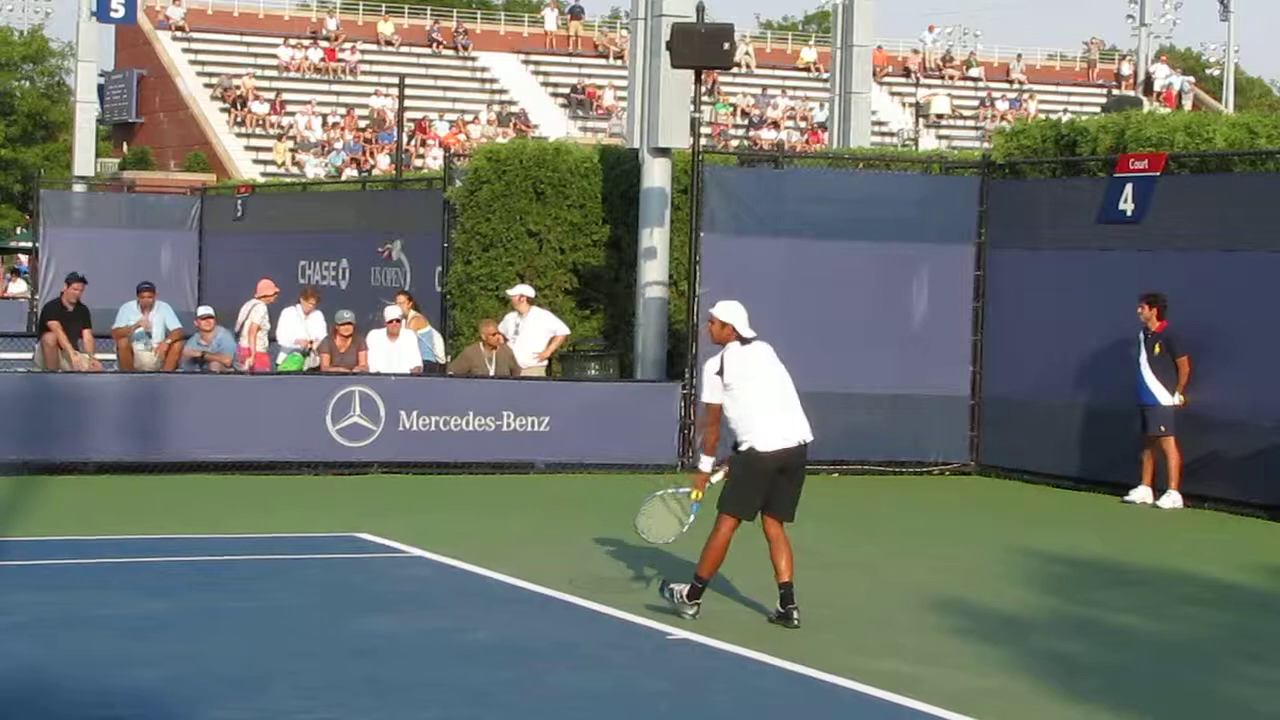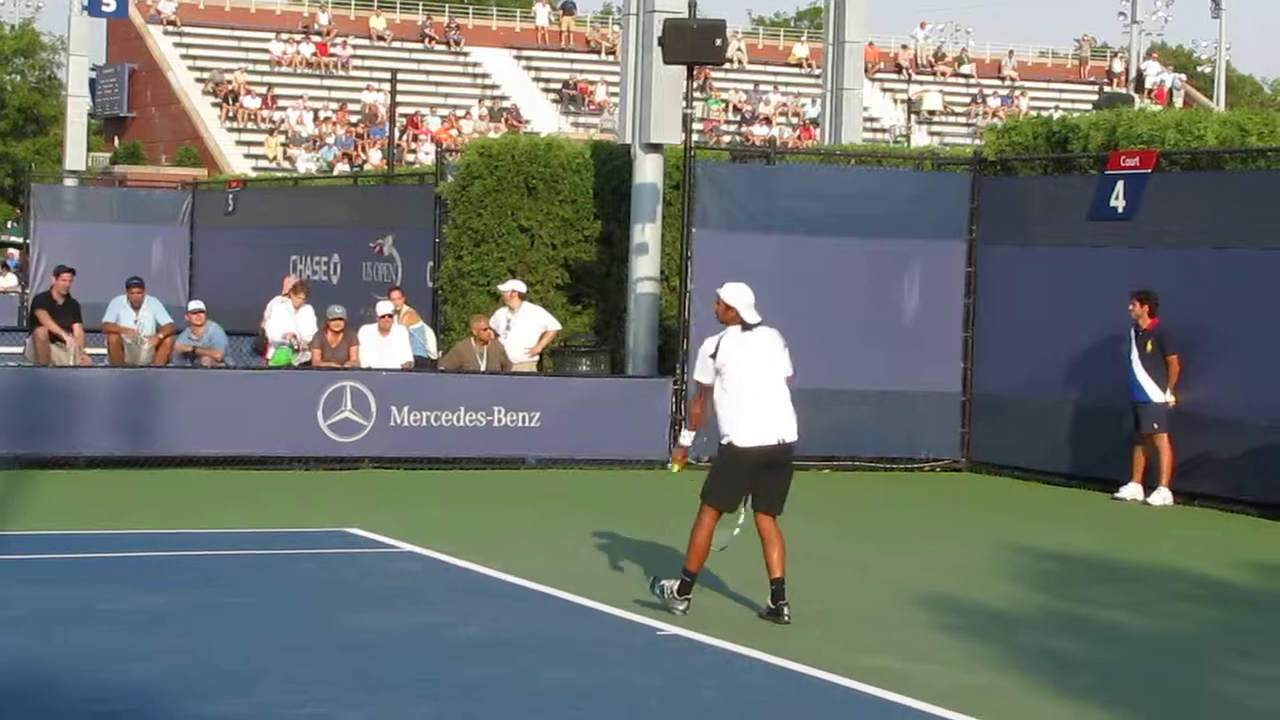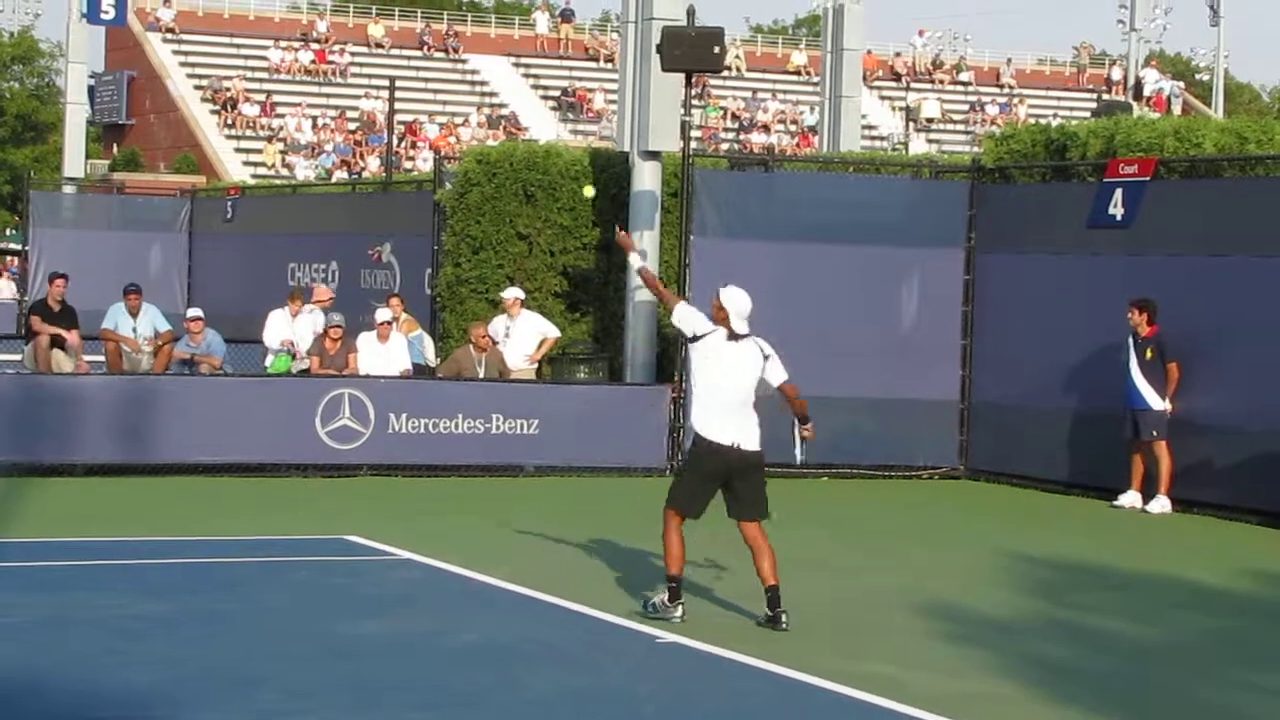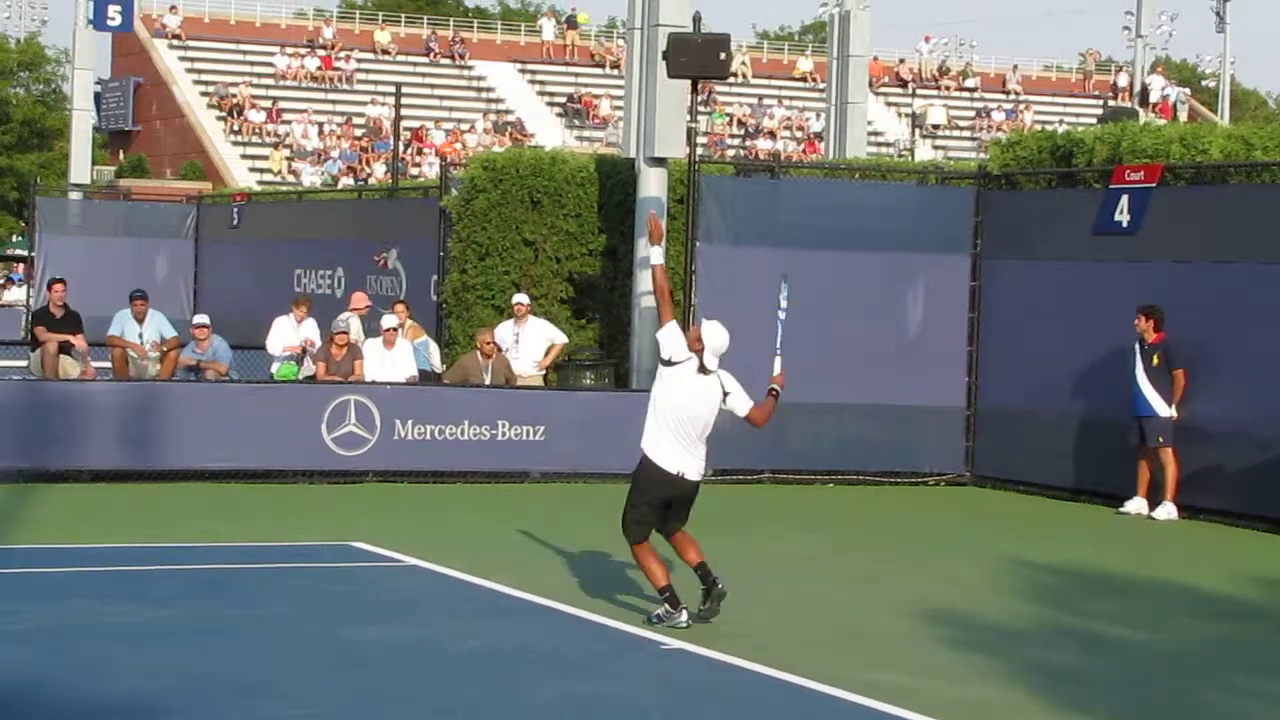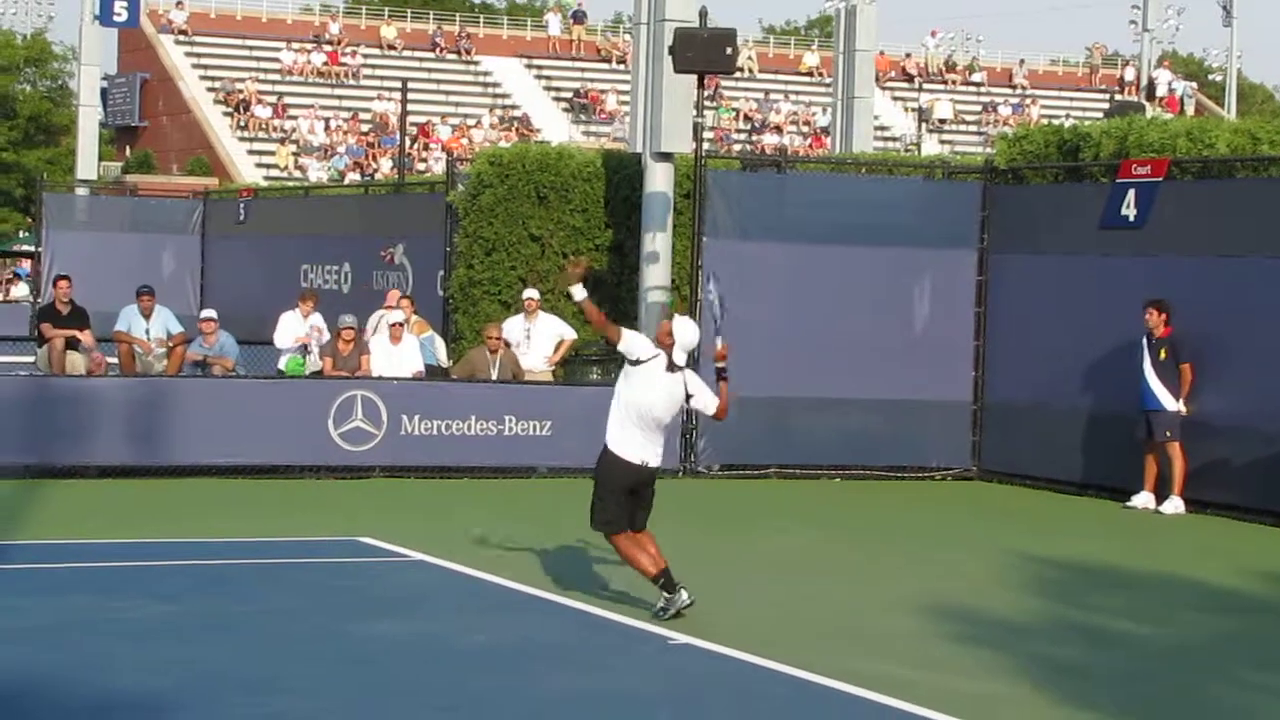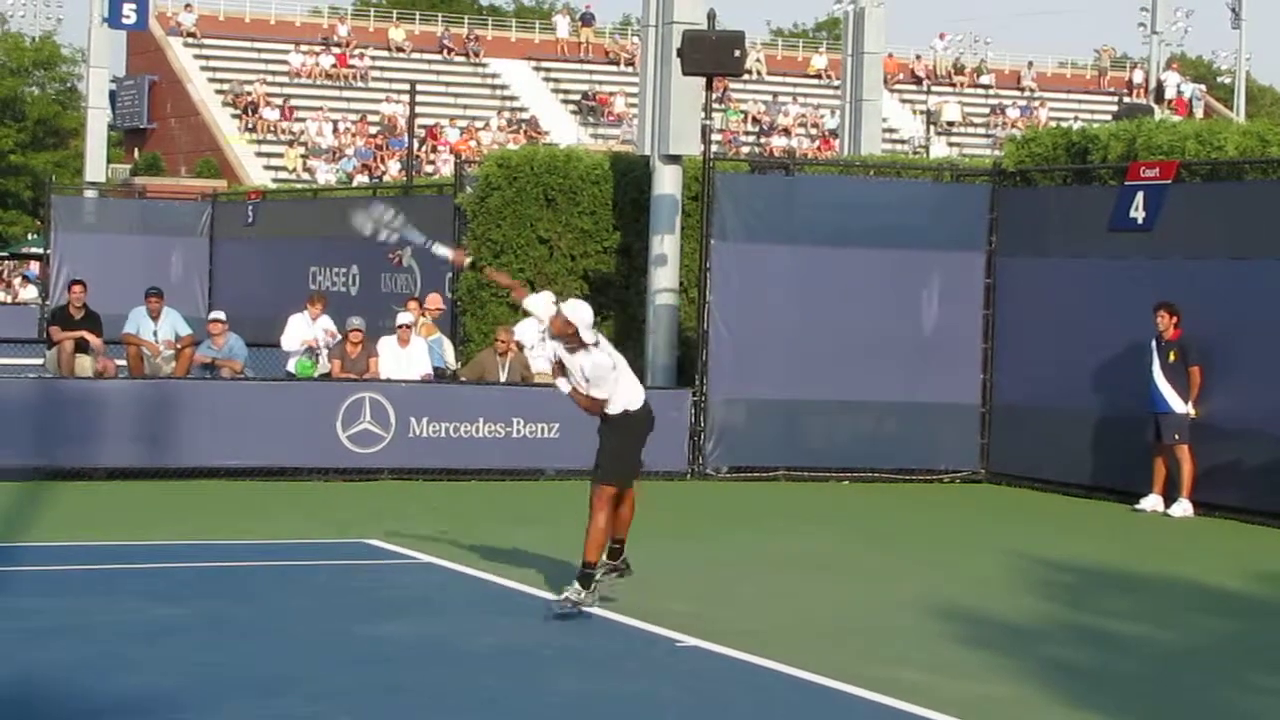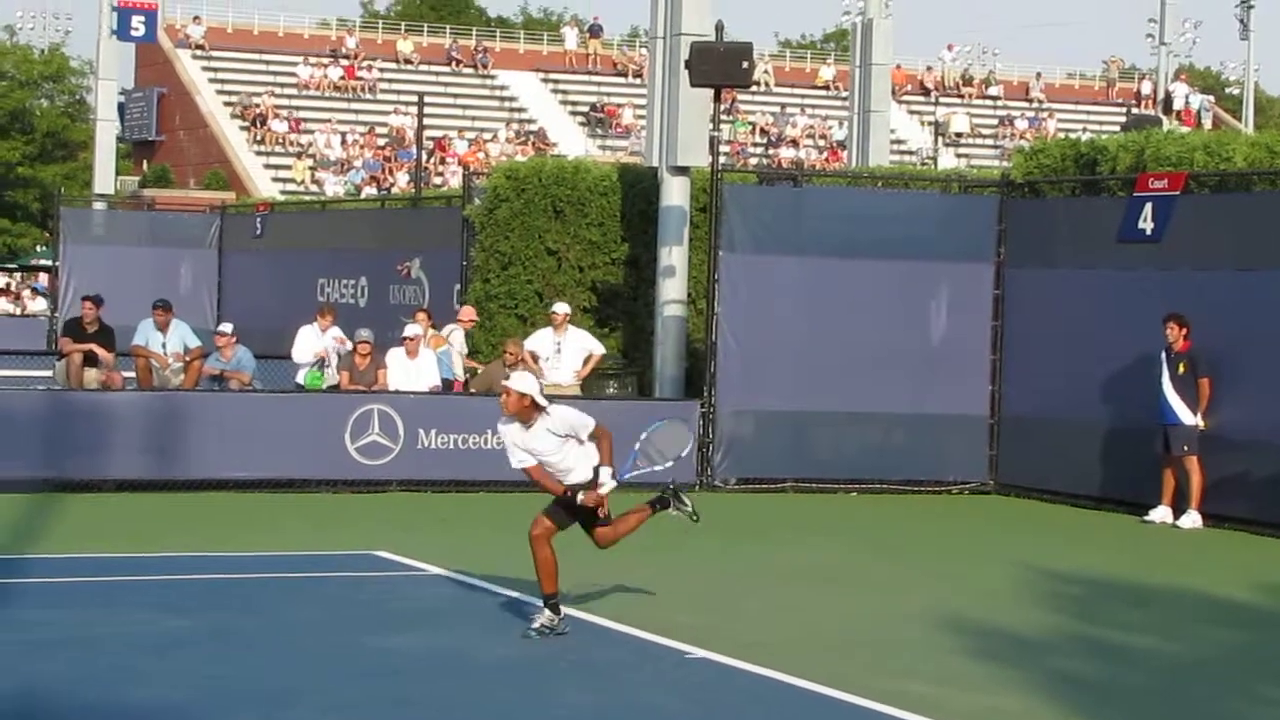
dt=0.3s
person 1, frame 1
left shoulder: (717, 365)
right shoulder: (765, 351)
left elbow: (713, 422)
left wrist: (704, 468)
right wrist: (738, 454)
left hip: (762, 450)
right hip: (796, 445)
left knee: (726, 522)
right knee: (774, 524)
left ankle: (691, 597)
right ankle: (788, 606)
person 1, frame 2
left shoulder: (715, 346)
right shoulder: (774, 338)
left elbow: (700, 399)
right elbow: (784, 387)
left wrist: (684, 441)
left hip: (743, 443)
right hip: (782, 442)
left knee: (708, 513)
right knee: (766, 519)
left ankle: (682, 592)
right ankle: (779, 602)
person 1, frame 3
left shoulder: (703, 333)
right shoulder: (760, 349)
left elbow: (664, 293)
right elbow: (791, 394)
left wrist: (632, 256)
right wrist: (805, 421)
left hip: (710, 448)
right hip: (749, 452)
left knee: (672, 519)
right knee: (752, 529)
left ankle: (672, 600)
right ankle: (775, 608)
person 1, frame 4
left shoulder: (675, 359)
right shoulder: (722, 383)
left elbow: (663, 297)
right elbow: (759, 419)
left wrist: (656, 248)
right wrist: (775, 390)
left hip: (656, 469)
right hip: (689, 476)
left knee: (638, 540)
right knee: (673, 532)
left ankle: (673, 607)
right ankle: (710, 582)
person 1, frame 5
left shoulder: (645, 355)
right shoulder: (686, 381)
left elbow: (604, 327)
right elbow: (720, 412)
left wrist: (577, 287)
right wrist: (722, 371)
left hip: (617, 461)
right hip: (649, 466)
left knee: (617, 537)
right knee: (638, 532)
left ankle: (672, 591)
right ankle: (674, 587)
person 1, frame 6
left shoulder: (597, 361)
right shoulder: (559, 325)
left elbow: (594, 406)
right elbow: (521, 292)
left wrist: (564, 381)
right wrist: (479, 268)
left hip: (629, 419)
right hip: (615, 417)
left knee: (602, 497)
right knee: (623, 487)
left ankle: (585, 583)
right ankle: (616, 558)
person 1, frame 7
left shoulder: (562, 417)
right shoulder: (507, 429)
left elbow: (602, 435)
right elbow: (537, 475)
left wrist: (606, 480)
right wrist: (575, 495)
left hip: (594, 482)
right hip: (570, 488)
left knee: (539, 533)
right knee: (605, 535)
left ankle: (553, 613)
right ankle: (665, 501)
person 2, frame 1
left shoulder: (1167, 336)
right shoulder: (1143, 334)
left elbow: (1184, 367)
left wrist: (1178, 394)
right wrist: (1144, 392)
left hip: (1163, 401)
right hip: (1146, 400)
left knee: (1167, 444)
right knee: (1148, 443)
left ankle: (1173, 494)
right ankle: (1145, 489)
person 2, frame 2
left shoulder: (1159, 333)
right shoulder: (1134, 332)
left elbow: (1174, 366)
left wrist: (1168, 392)
right wrist: (1135, 390)
left hip: (1155, 398)
right hip: (1138, 396)
left knee: (1160, 440)
right knee: (1139, 440)
left ankle: (1164, 491)
right ankle: (1136, 486)
person 2, frame 3
left shoulder: (1158, 340)
right shoulder: (1132, 339)
left elbow: (1174, 373)
left wrist: (1166, 399)
right wrist: (1133, 396)
left hip: (1153, 405)
right hip: (1135, 404)
left knee: (1159, 448)
right knee: (1136, 448)
left ankle: (1162, 499)
right ankle: (1134, 493)
person 2, frame 4
left shoulder: (1165, 347)
right shoulder: (1138, 346)
left elbow: (1180, 379)
left wrist: (1172, 406)
right wrist: (1139, 403)
left hip: (1159, 412)
right hip: (1141, 410)
left knee: (1165, 454)
right knee: (1143, 454)
left ankle: (1168, 505)
right ankle: (1140, 500)
person 2, frame 5
left shoulder: (1173, 341)
right shoulder: (1146, 340)
left elbow: (1187, 373)
left wrist: (1180, 401)
right wrist: (1146, 397)
left hip: (1167, 406)
right hip: (1149, 405)
left knee: (1173, 449)
right knee: (1150, 449)
left ankle: (1176, 500)
right ankle: (1147, 495)
person 2, frame 6
left shoulder: (1182, 344)
right shoulder: (1155, 343)
left elbow: (1195, 376)
left wrist: (1189, 403)
right wrist: (1156, 399)
left hip: (1176, 408)
right hip: (1158, 407)
left knee: (1181, 452)
right knee: (1159, 452)
left ankle: (1184, 502)
right ankle: (1156, 497)
person 2, frame 7
left shoulder: (1192, 355)
right shoulder: (1165, 354)
left elbow: (1205, 387)
left wrist: (1199, 415)
right wrist: (1166, 411)
left hip: (1185, 420)
right hip: (1167, 419)
left knee: (1190, 463)
right knee: (1168, 463)
left ankle: (1193, 513)
right ankle: (1165, 508)
